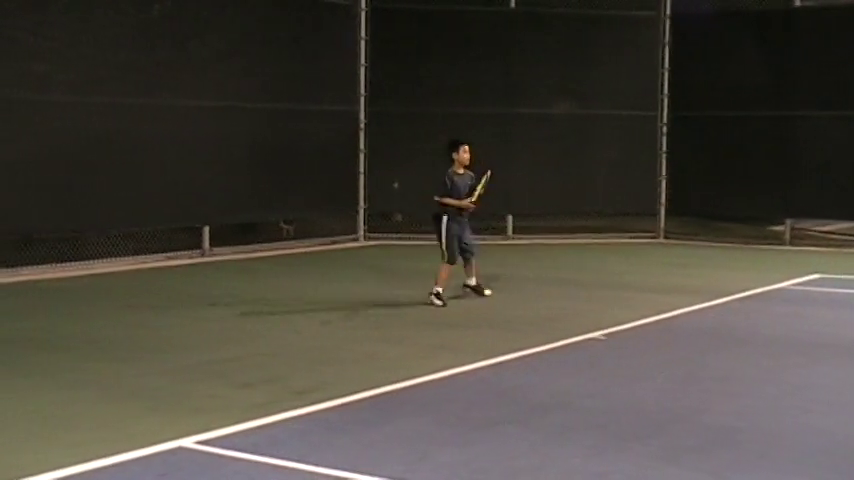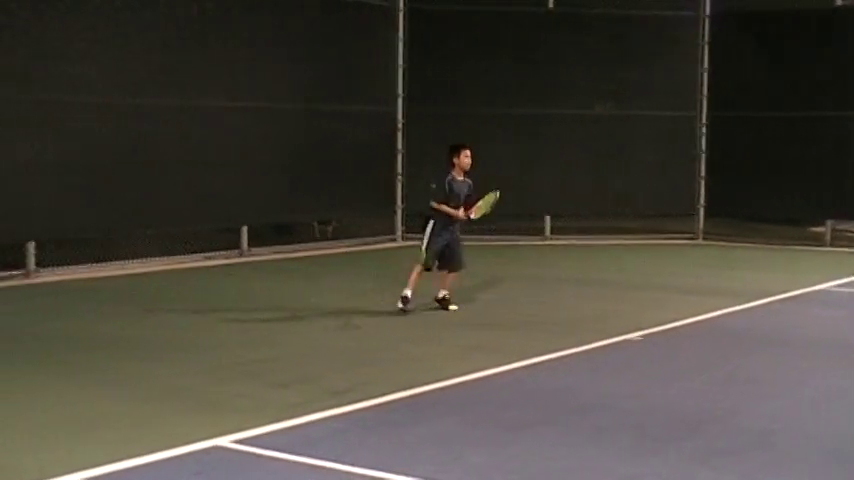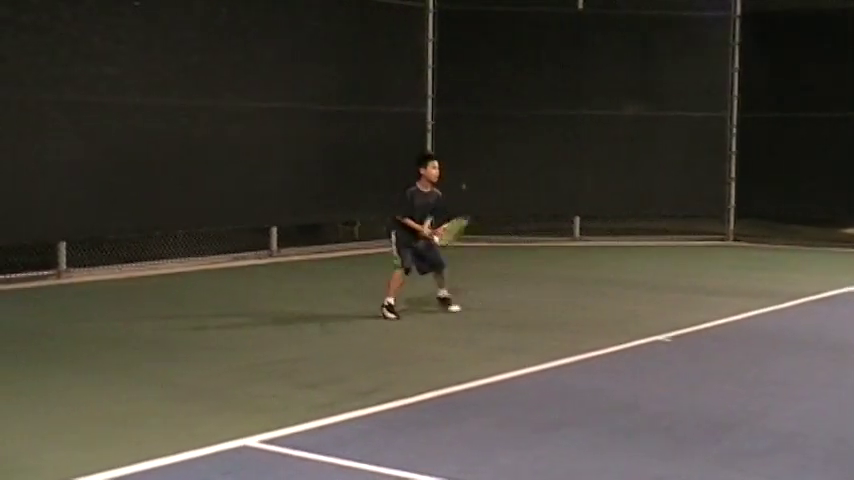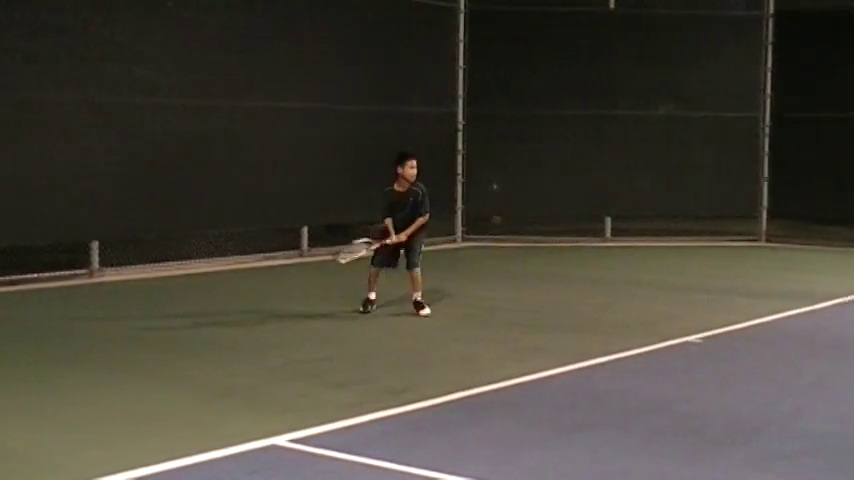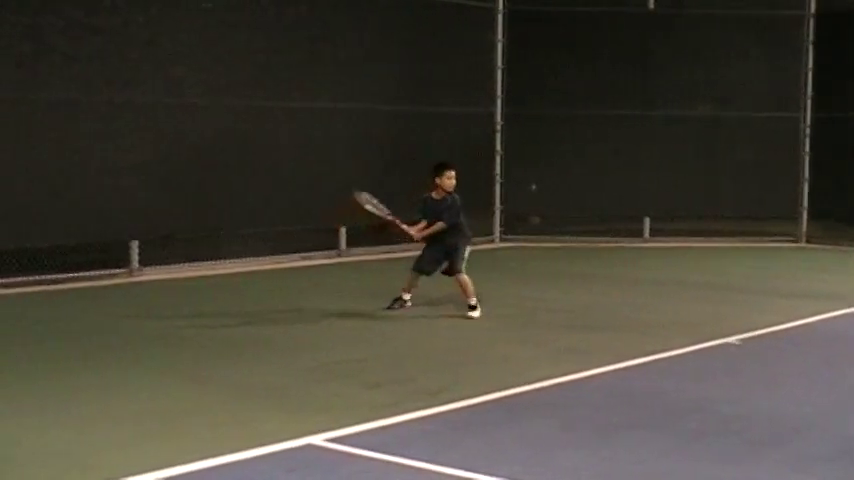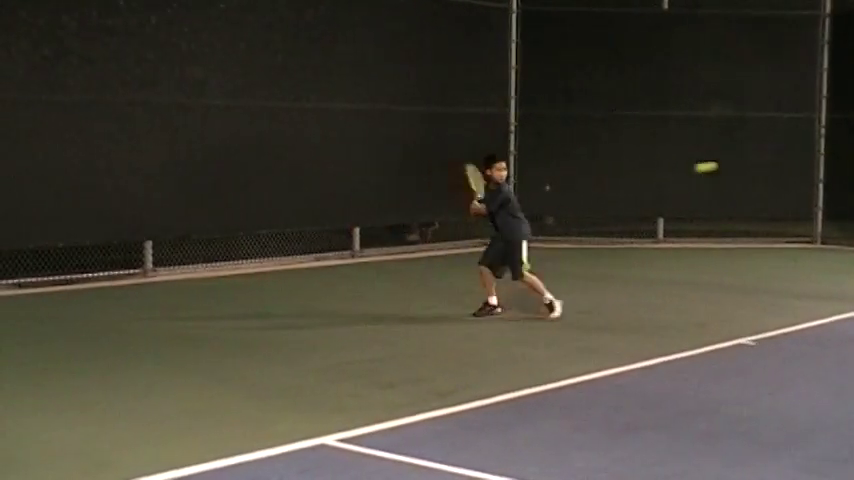
dt=0.4s
person 1, frame 1
left shoulder: (470, 176)
right shoulder: (448, 176)
right elbow: (438, 197)
left wrist: (469, 204)
right wrist: (459, 203)
left hip: (462, 219)
right hip: (448, 220)
left knee: (469, 253)
right knee: (450, 258)
left ankle: (471, 283)
right ankle: (437, 292)
person 1, frame 2
left shoulder: (468, 184)
right shoulder: (447, 181)
left elbow: (465, 206)
right elbow: (434, 203)
left wrist: (467, 212)
right wrist: (455, 213)
left hip: (452, 228)
right hip: (436, 224)
left knee: (456, 264)
right knee: (424, 261)
left ankle: (442, 295)
right ankle: (406, 295)
person 1, frame 3
left shoulder: (436, 195)
right shoulder: (411, 193)
right elbow: (400, 216)
left wrist: (432, 229)
right wrist: (419, 228)
left hip: (421, 236)
right hip: (402, 233)
left knee: (438, 265)
right knee: (402, 267)
left ankle: (443, 295)
right ankle: (389, 303)
person 1, frame 4
left shoulder: (419, 191)
right shoulder: (388, 193)
left elbow: (424, 216)
right elbow: (387, 217)
left wrist: (406, 233)
right wrist: (392, 234)
left hip: (414, 232)
right hip: (393, 233)
left knee: (414, 264)
right knee: (376, 263)
left ankle: (418, 300)
right ankle: (371, 298)
person 1, frame 5
left shoulder: (453, 200)
right shoulder: (427, 200)
left elbow: (443, 223)
right elbow: (426, 220)
left wrist: (422, 234)
right wrist: (414, 229)
left hip: (459, 239)
right hip: (437, 239)
left knee: (458, 271)
right knee: (417, 268)
left ankle: (473, 304)
right ankle: (405, 298)
person 1, frame 6
left shoulder: (502, 190)
right shoulder: (489, 189)
left elbow: (485, 210)
right elbow: (484, 206)
left wrist: (475, 207)
right wrist: (477, 206)
left hip: (517, 235)
right hip: (502, 234)
left knee: (521, 273)
right knee: (484, 266)
left ankle: (550, 301)
right ankle: (492, 303)
